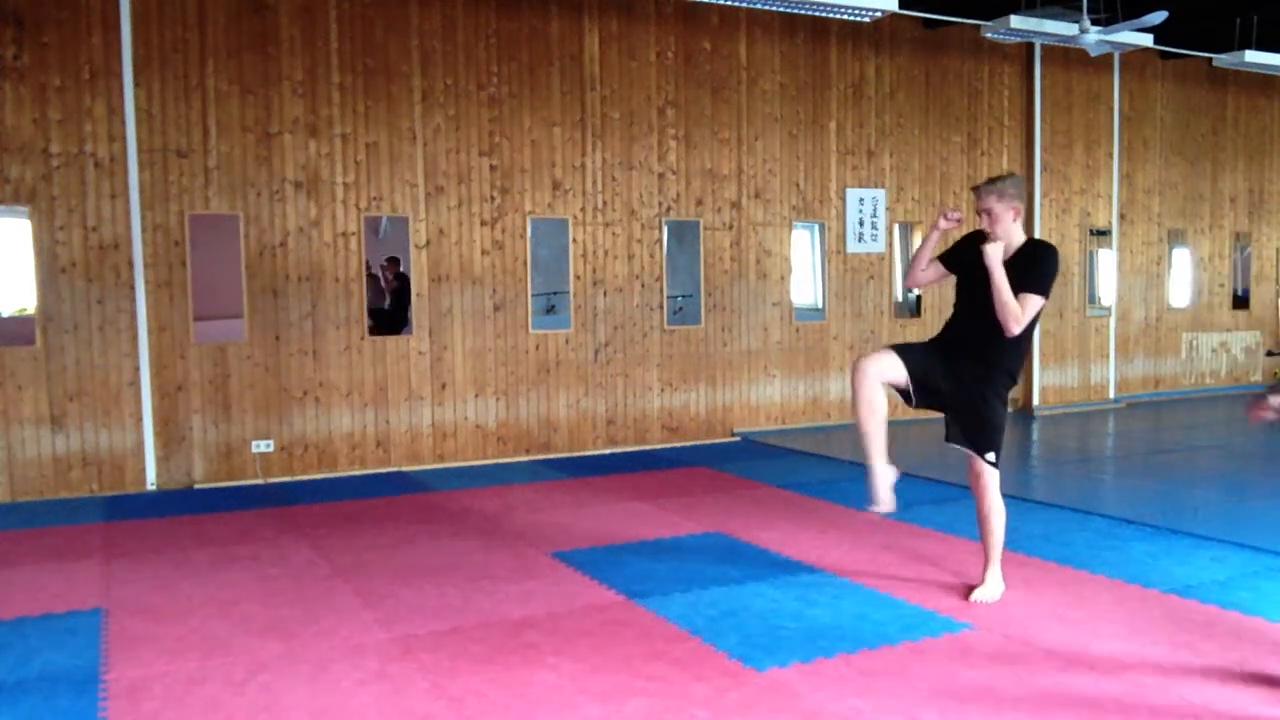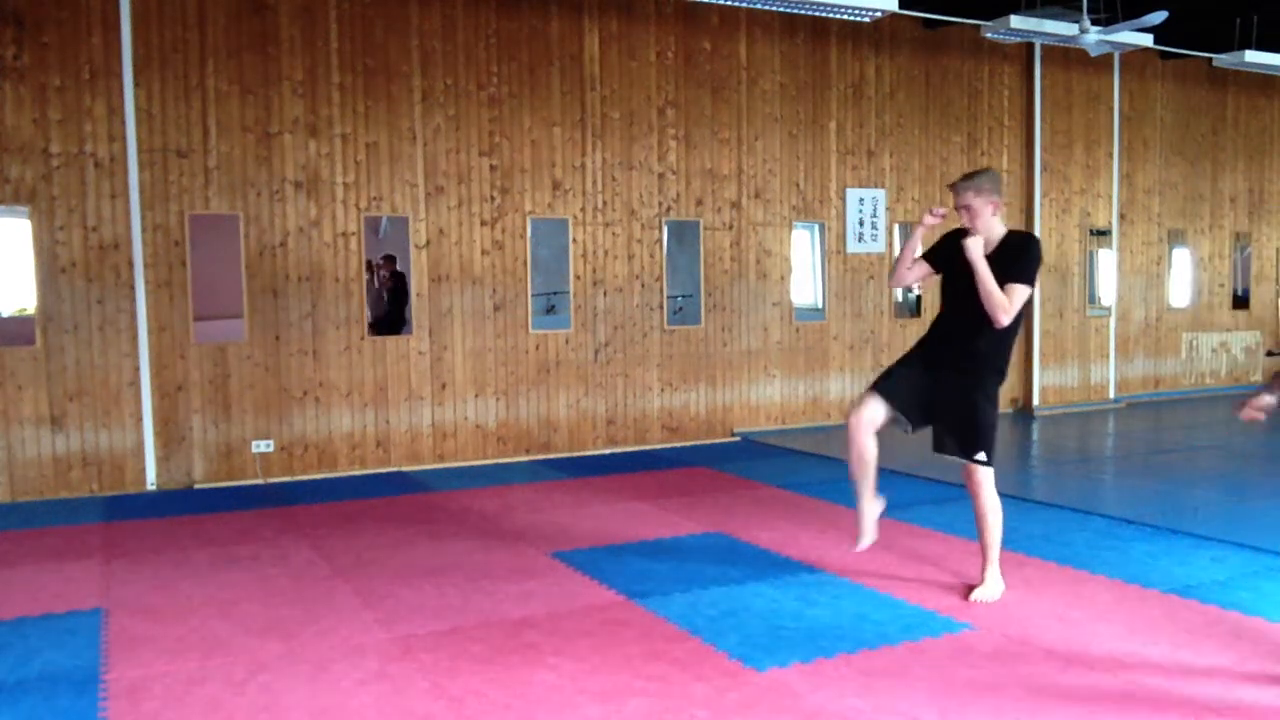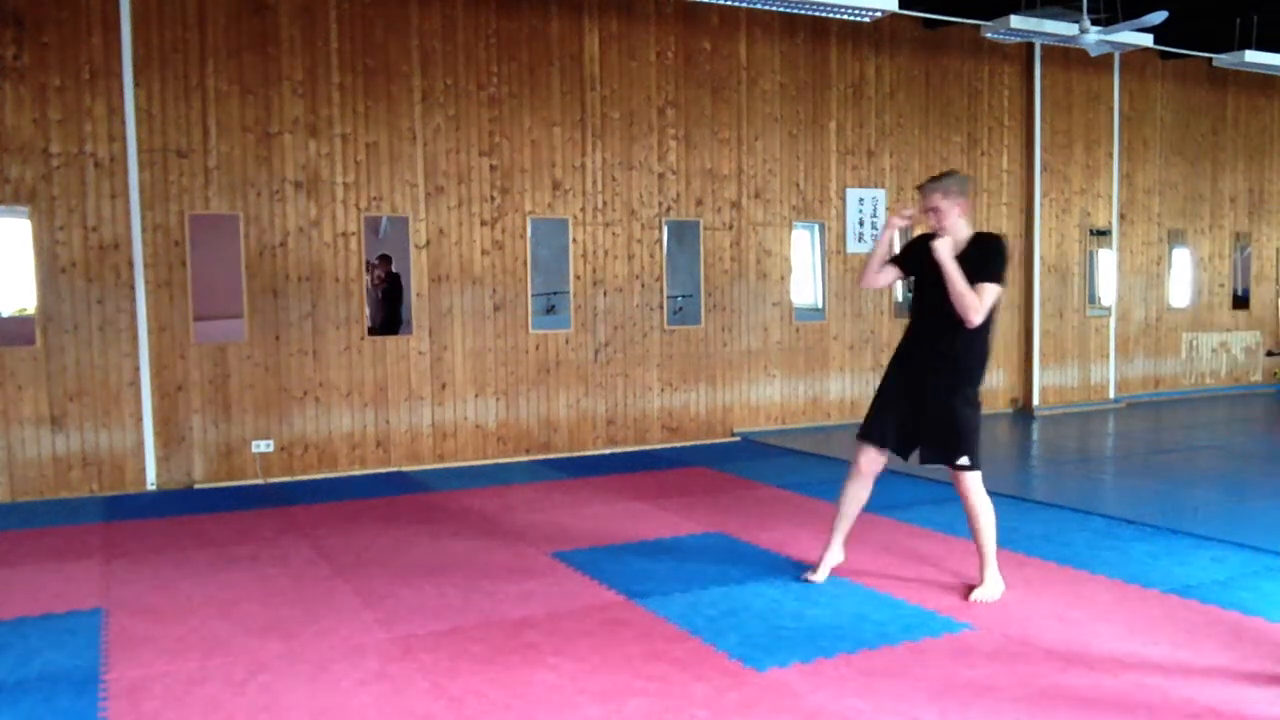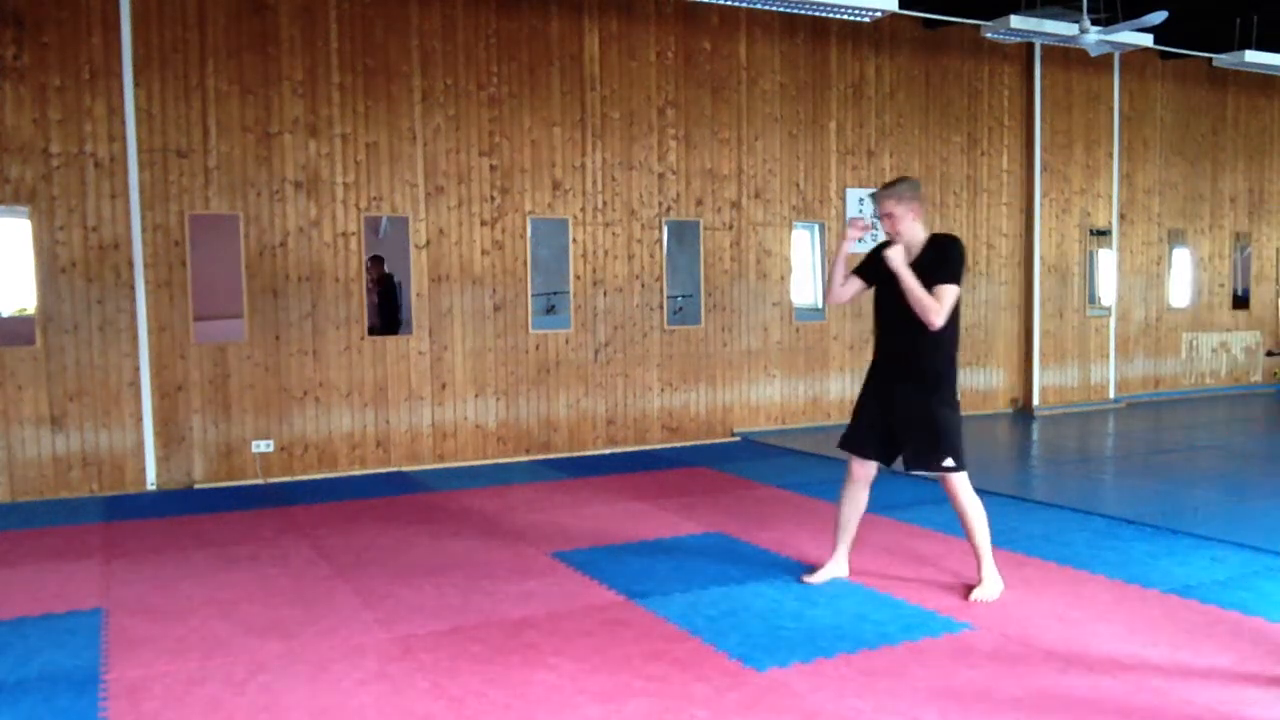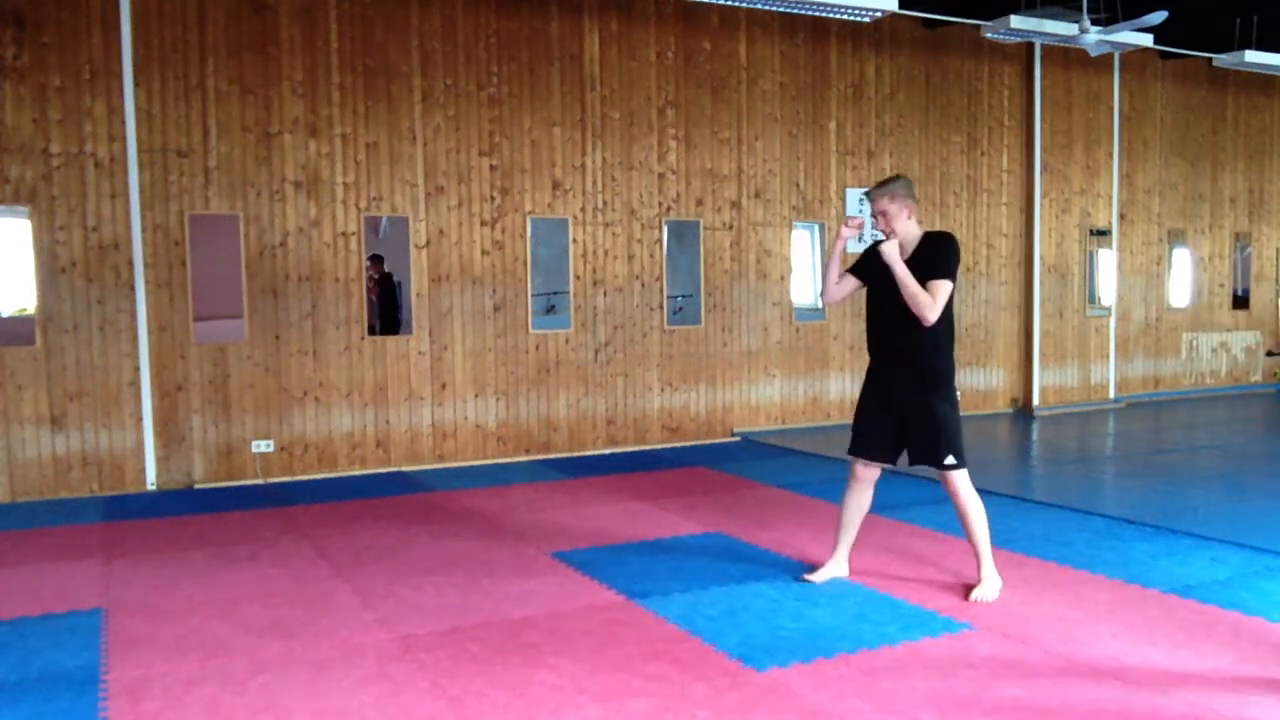
dt=0.2s
person 1, frame 1
left shoulder: (1041, 256)
right shoulder: (973, 243)
left elbow: (1012, 324)
right elbow: (914, 279)
left wrist: (995, 265)
right wrist: (934, 232)
left hip: (986, 377)
right hip: (943, 357)
left knee: (983, 478)
right knee: (869, 368)
left ankle: (993, 575)
right ankle: (880, 472)
person 1, frame 2
left shoulder: (1023, 247)
right shoulder: (955, 242)
left elbow: (1002, 315)
right elbow: (899, 279)
left wrist: (976, 258)
right wrist: (920, 229)
left hip: (976, 376)
right hip: (929, 359)
left knee: (978, 477)
right knee: (861, 419)
left ankle: (992, 575)
right ankle: (868, 503)
person 1, frame 3
left shoulder: (989, 248)
right shoulder: (923, 246)
left elbow: (974, 315)
right elbow: (869, 283)
left wrist: (946, 259)
right wrist: (888, 232)
left hip: (955, 384)
right hip: (908, 373)
left knee: (967, 482)
right knee: (866, 462)
left ankle: (991, 575)
right ankle: (833, 548)
person 1, frame 4
left shoulder: (947, 249)
right shoulder: (882, 254)
left elbow: (935, 317)
right elbow: (835, 296)
left wrist: (900, 268)
right wrist: (846, 245)
left hip: (931, 387)
right hip: (885, 380)
left knee: (954, 482)
right knee: (858, 470)
left ankle: (989, 573)
right ankle: (839, 560)
person 1, frame 5
left shoulder: (941, 246)
right shoulder: (876, 254)
left elbow: (928, 313)
right elbow: (830, 294)
left wrist: (895, 262)
right wrist: (840, 242)
left hip: (930, 384)
right hip: (884, 381)
left knee: (955, 479)
right knee: (863, 472)
left ankle: (988, 572)
right ankle: (839, 560)
